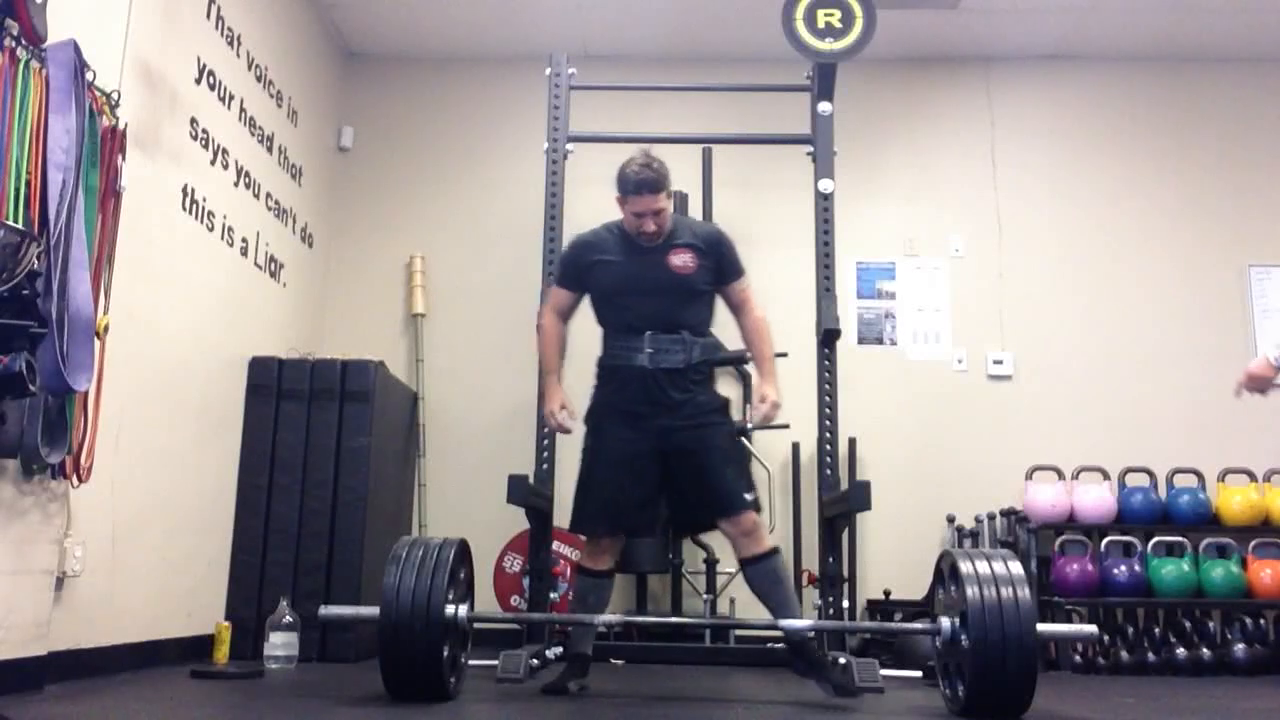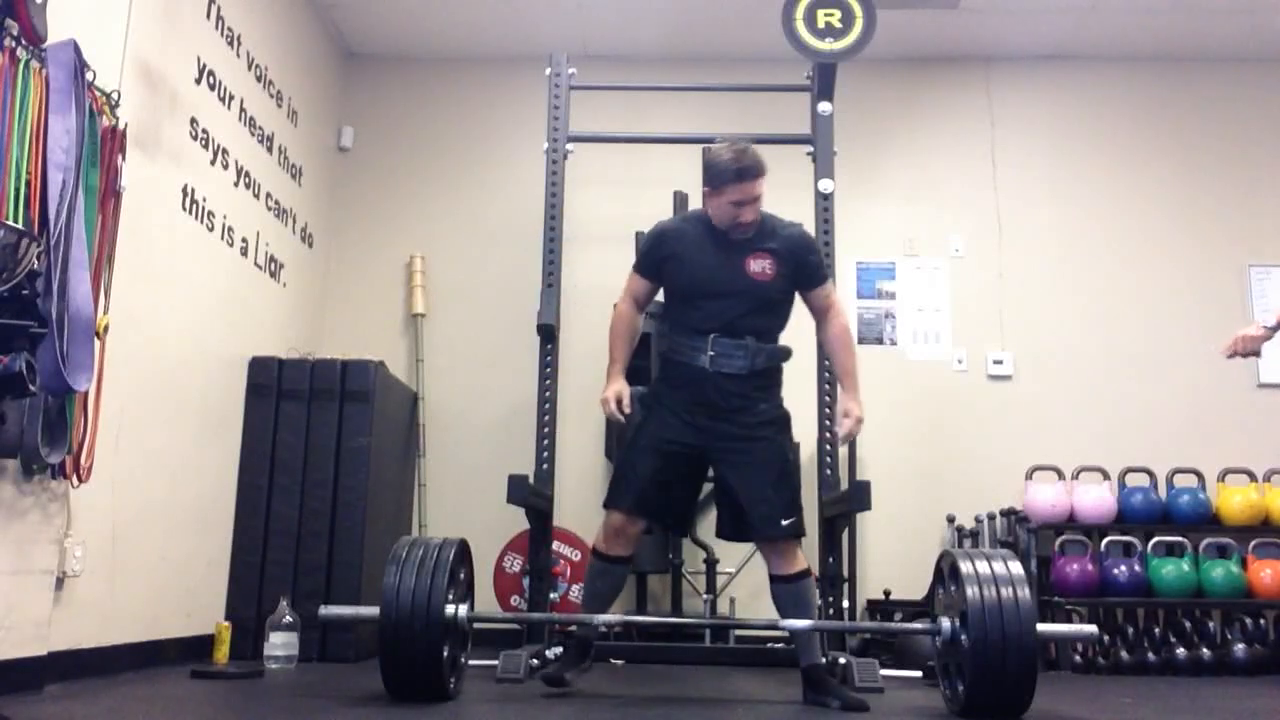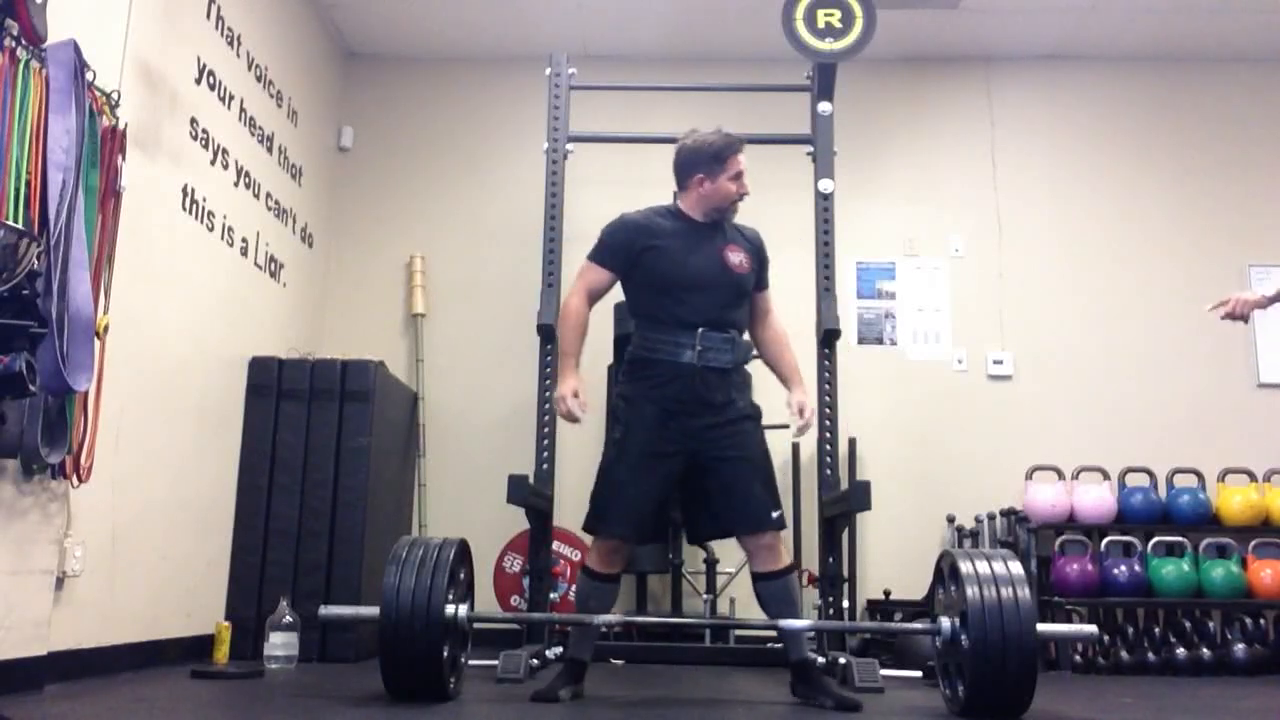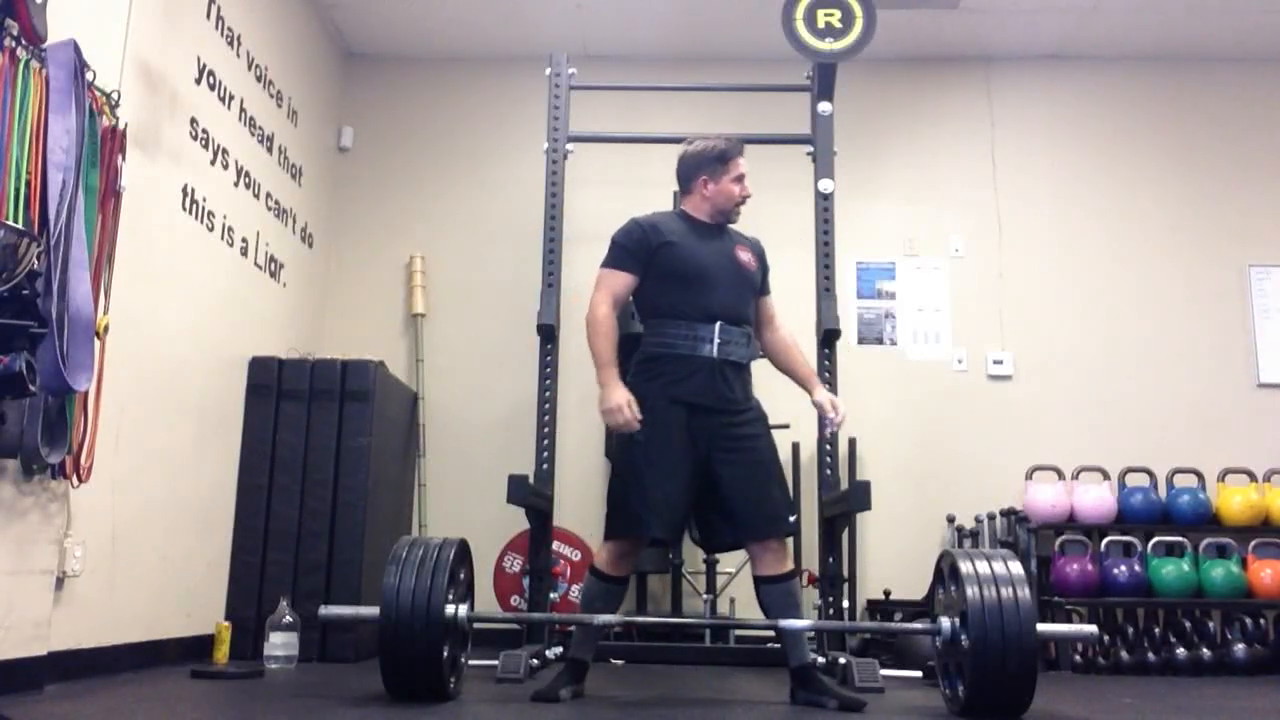
dt=0.4s
person 1, frame 1
left shoulder: (707, 241)
right shoulder: (589, 250)
left elbow: (747, 308)
right elbow: (553, 316)
left wrist: (767, 378)
right wrist: (553, 386)
left hip: (695, 402)
right hip: (620, 410)
left knee: (744, 522)
right knee: (602, 537)
left ankle: (804, 649)
right ankle: (577, 660)
person 1, frame 2
left shoulder: (791, 243)
right shoulder: (670, 237)
left elbow: (830, 315)
right elbow: (631, 304)
left wrist: (849, 391)
right wrist: (615, 376)
left hip: (753, 411)
right hip: (675, 402)
left knee: (781, 540)
right knee: (620, 521)
left ankle: (814, 673)
right ankle: (580, 645)
person 1, frame 3
left shoulder: (747, 244)
right shoulder: (635, 231)
left elbow: (763, 322)
right elbow: (579, 297)
left wrist: (795, 385)
right wrist: (568, 373)
left hip: (727, 409)
right hip: (650, 406)
left knee: (764, 536)
right knee: (612, 539)
left ankle: (803, 671)
right ankle: (574, 667)
person 1, frame 4
left shoulder: (749, 250)
right shoulder: (647, 232)
left elbow: (770, 329)
right elbow: (604, 306)
left wrist: (815, 386)
right wrist: (611, 383)
left hip: (736, 408)
right hip: (663, 406)
left knee: (771, 538)
right knee: (627, 539)
left ankle: (803, 674)
right ankle: (575, 667)
